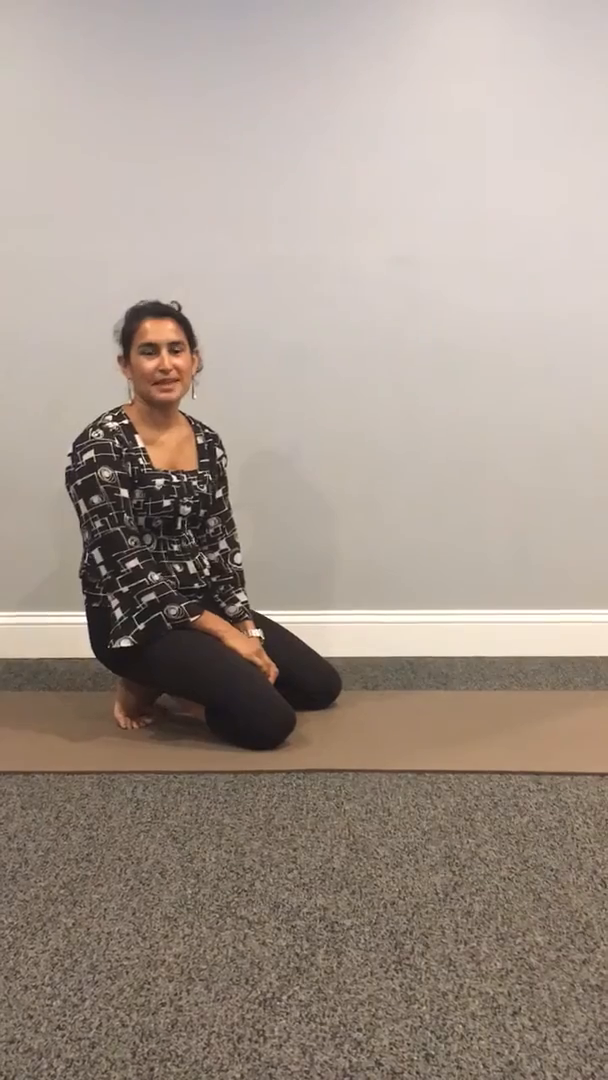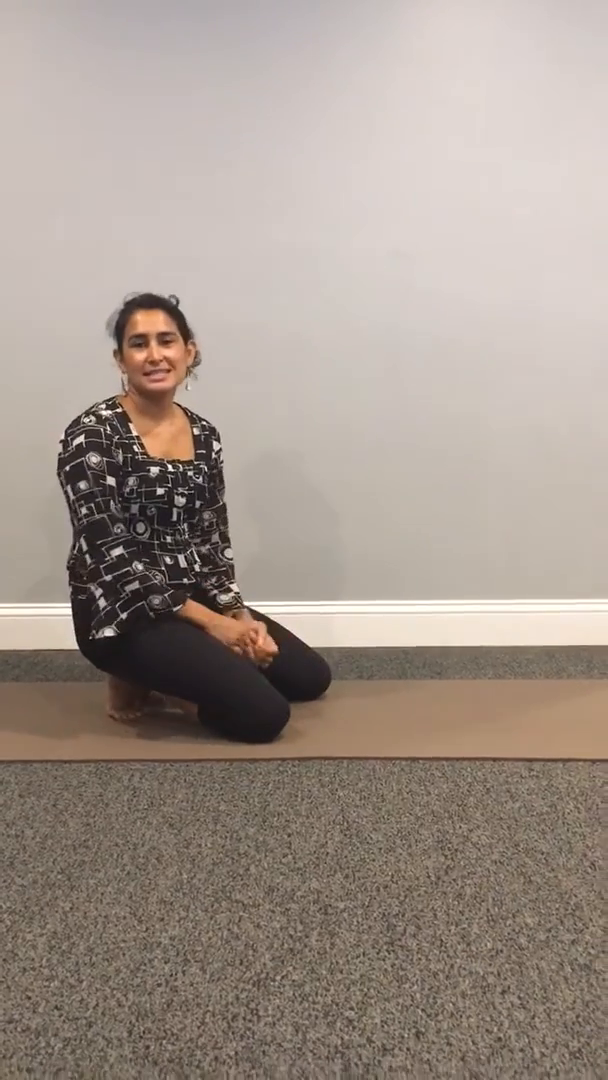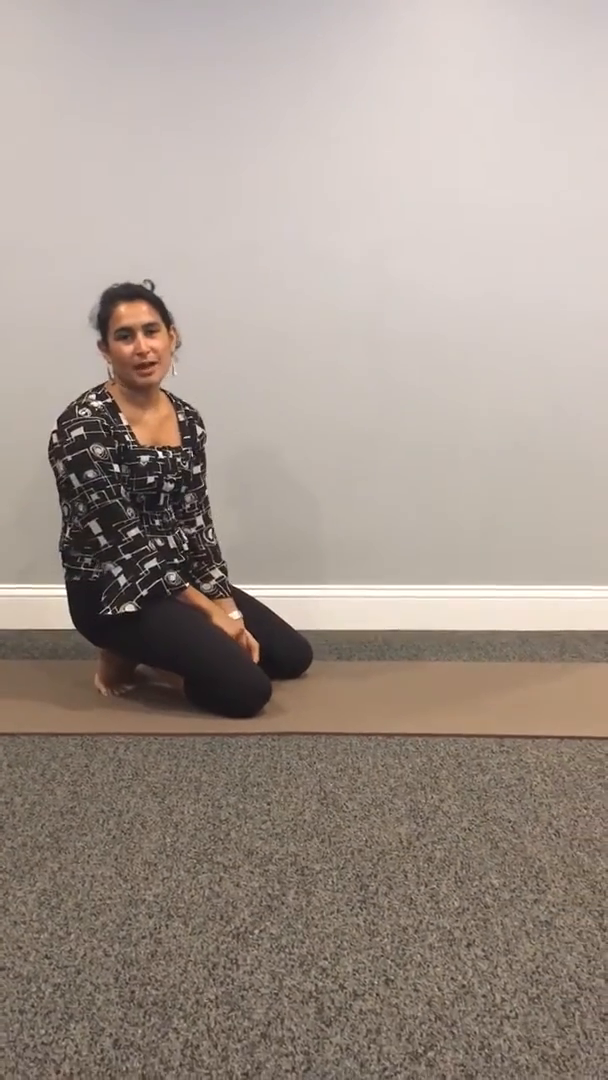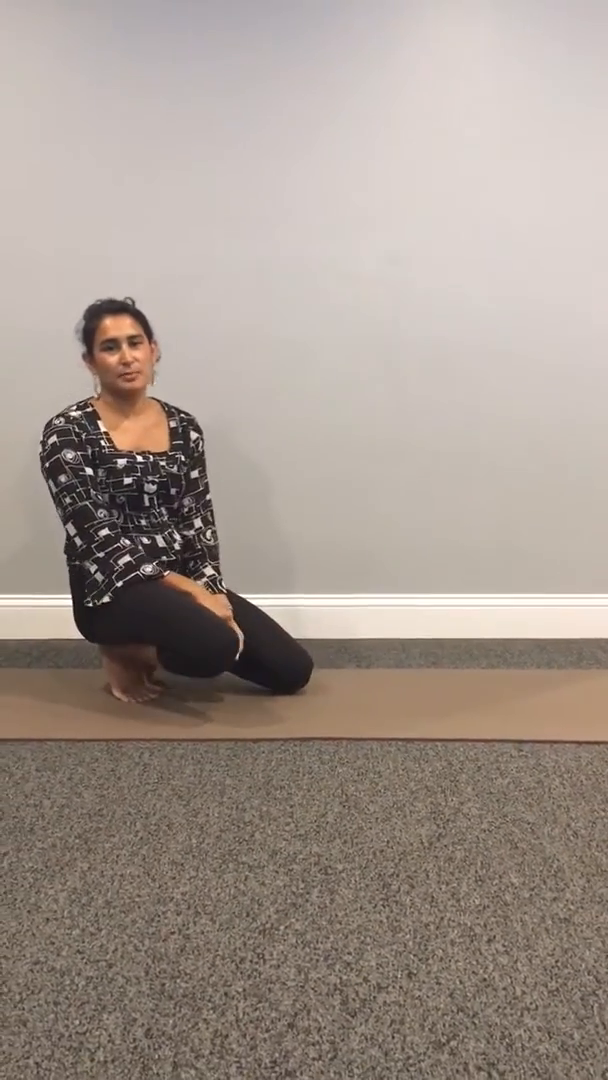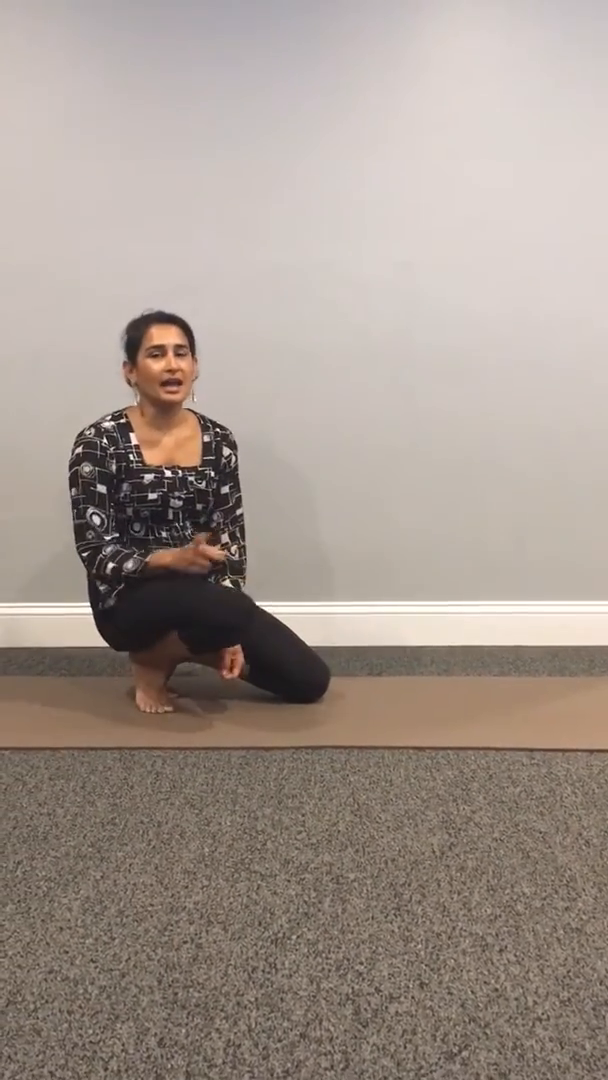
dt=1s
person 1, frame 1
left shoulder: (206, 442)
right shoulder: (100, 446)
left elbow: (222, 546)
right elbow: (125, 566)
left wrist: (247, 630)
right wrist: (225, 633)
left hip: (202, 603)
right hip: (135, 619)
left knee: (321, 686)
right knee: (270, 720)
left ankle: (173, 678)
right ankle: (145, 684)
person 1, frame 2
left shoulder: (204, 435)
right shoulder: (92, 435)
left elbow: (212, 540)
right elbow: (108, 556)
left wrist: (238, 616)
right wrist: (208, 621)
left hip: (191, 598)
right hip: (123, 613)
left knee: (311, 677)
right knee: (264, 713)
left ankle: (167, 675)
right ankle: (137, 679)
person 1, frame 3
left shoulder: (186, 419)
right shoulder: (84, 425)
left elbow: (197, 523)
right elbow: (123, 538)
left wrist: (228, 608)
right wrist: (210, 612)
left hip: (176, 578)
right hip: (111, 592)
left knee: (293, 657)
right knee: (247, 690)
left ankle: (148, 646)
right ankle: (127, 654)
person 1, frame 4
left shoulder: (184, 427)
right shoulder: (68, 433)
left elbow: (200, 522)
right elbow: (99, 539)
left wrist: (213, 596)
right wrist: (191, 592)
left hip: (184, 582)
right hip: (111, 591)
left knee: (293, 670)
right knee: (217, 646)
left ankle: (153, 646)
right ankle: (124, 651)
person 1, frame 5
left shoulder: (218, 441)
right shoulder: (99, 443)
left elbow: (230, 537)
right elbow: (95, 552)
left wrist: (229, 631)
right wrist: (169, 559)
left hip: (203, 595)
right hip: (130, 599)
left knee: (310, 680)
right knee: (233, 609)
left ankle: (186, 646)
right ankle: (152, 659)
